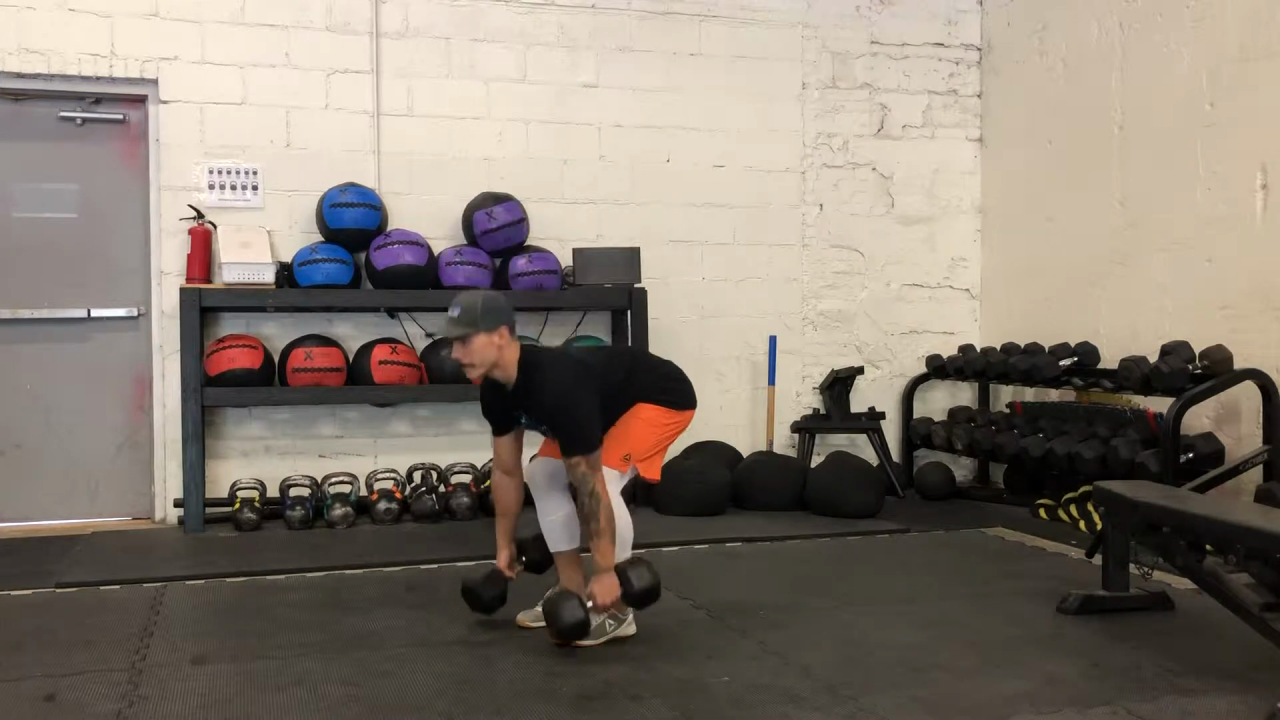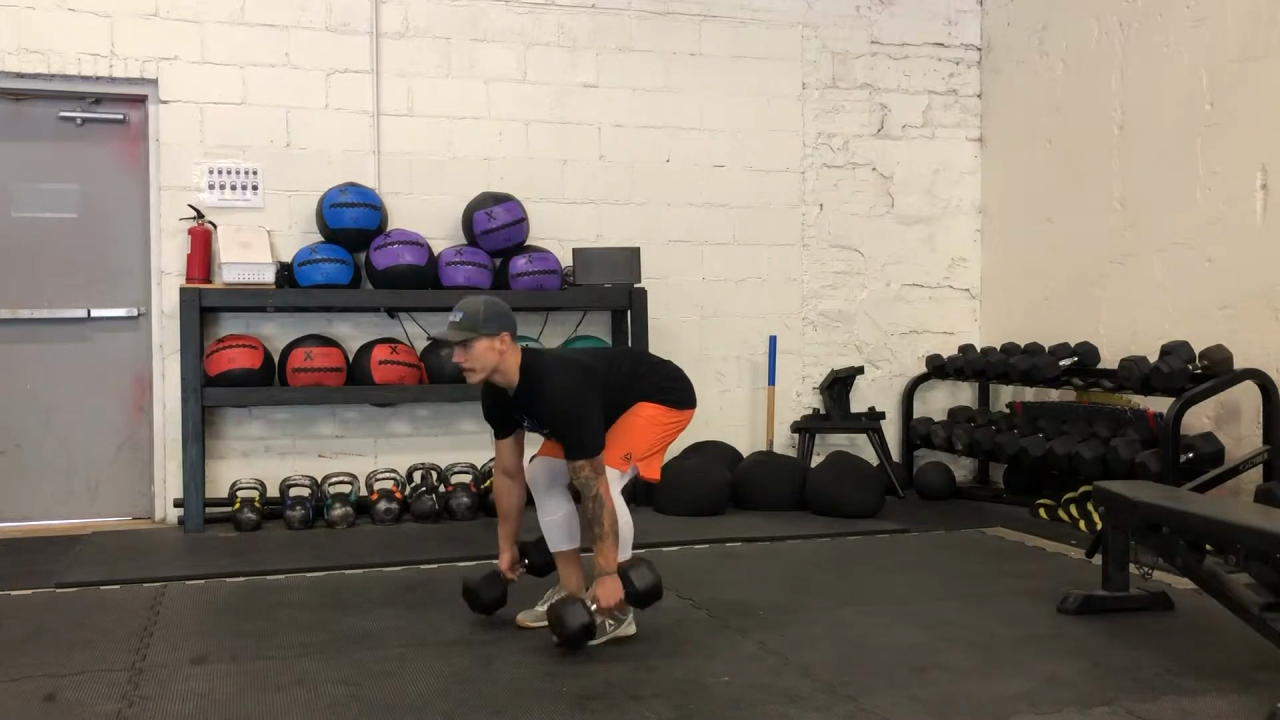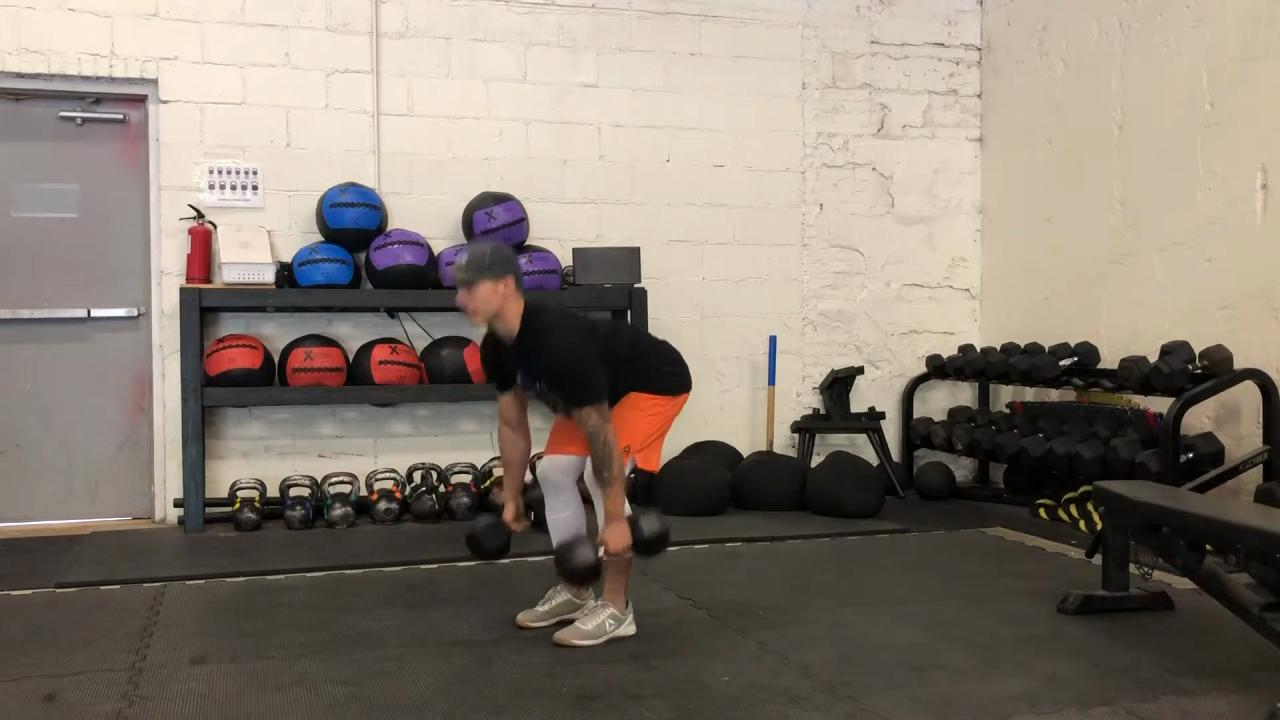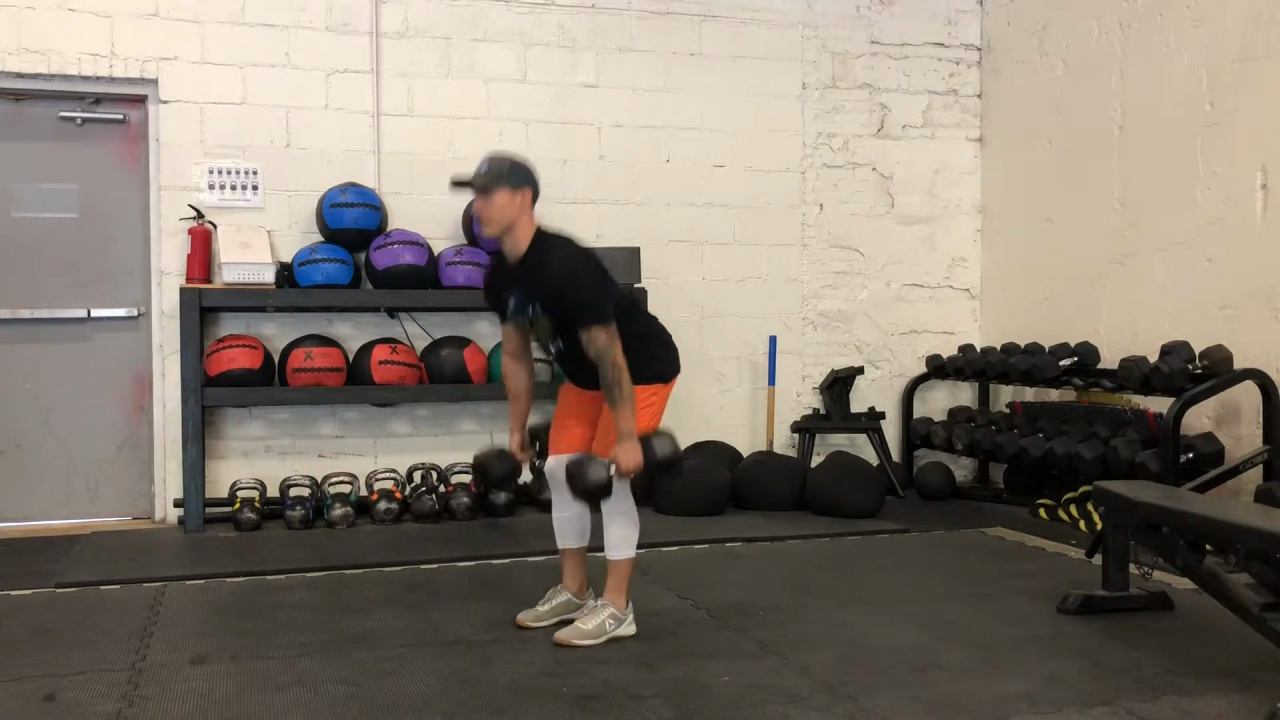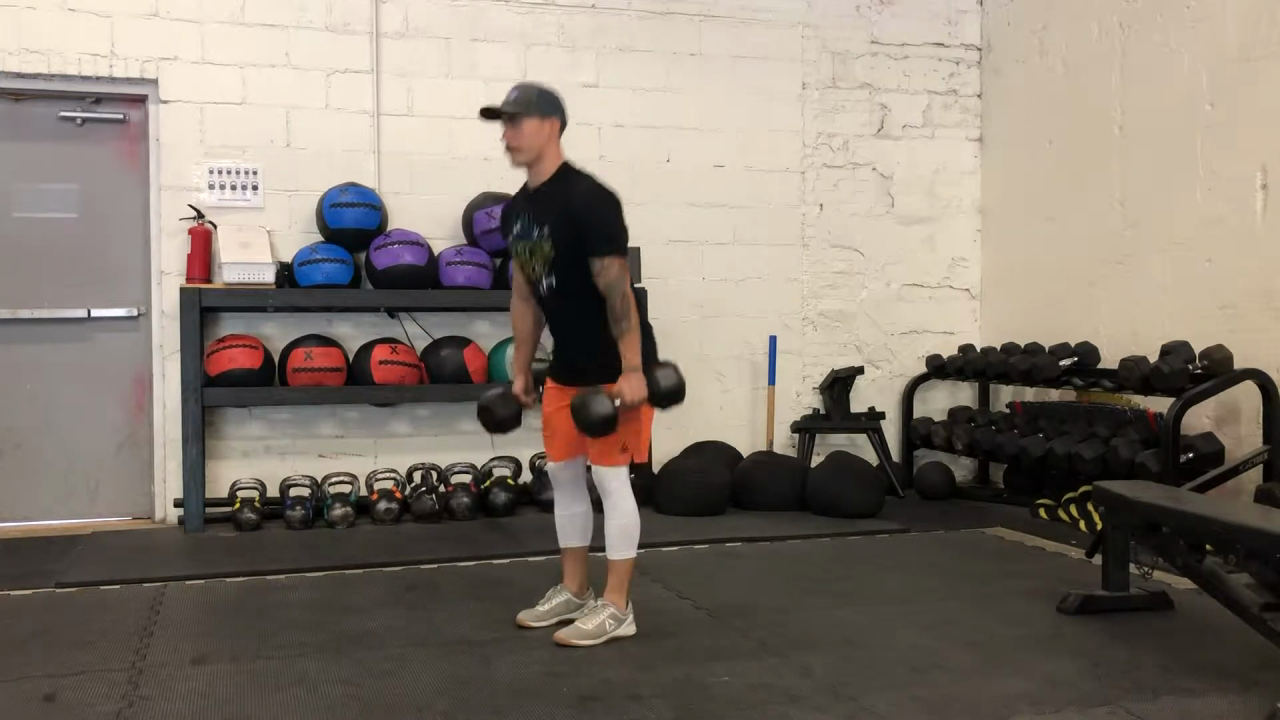
dt=0.2s
person 1, frame 1
left shoulder: (558, 386)
right shoulder: (497, 391)
left elbow: (591, 487)
right elbow: (506, 471)
left wrist: (605, 573)
right wrist: (505, 545)
left hip: (662, 398)
right hip: (610, 402)
left knee: (607, 478)
right knee: (543, 473)
left ankle: (614, 610)
right ankle: (571, 592)
person 1, frame 2
left shoulder: (560, 390)
right shoulder: (497, 394)
left elbow: (594, 490)
right elbow: (508, 474)
left wrist: (608, 574)
right wrist: (507, 547)
left hip: (661, 398)
right hip: (610, 399)
left knee: (605, 477)
right knee: (542, 474)
left ankle: (615, 611)
right ankle: (571, 590)
person 1, frame 3
left shoulder: (561, 342)
right shoulder: (496, 349)
left elbow: (600, 437)
right elbow: (512, 425)
left wrist: (615, 521)
right wrist: (511, 497)
left hip: (656, 382)
right hip: (603, 385)
left knee: (605, 476)
right knee: (554, 471)
left ankle: (615, 607)
right ankle: (574, 591)
person 1, frame 4
left shoulder: (566, 266)
right shoulder: (500, 274)
left elbow: (609, 354)
right elbow: (515, 355)
left wrist: (627, 438)
right wrist: (518, 430)
left hip: (644, 366)
right hip: (584, 369)
left knee: (606, 471)
right knee: (560, 469)
left ankle: (616, 607)
right ankle: (574, 591)
person 1, frame 5
left shoulder: (586, 199)
right shoulder: (516, 209)
left elbow: (617, 287)
right elbow: (525, 296)
left wrist: (632, 372)
right wrist: (521, 370)
left hip: (614, 366)
right hip: (568, 366)
left knee: (608, 475)
right knee: (563, 472)
left ankle: (616, 606)
right ankle: (573, 592)
